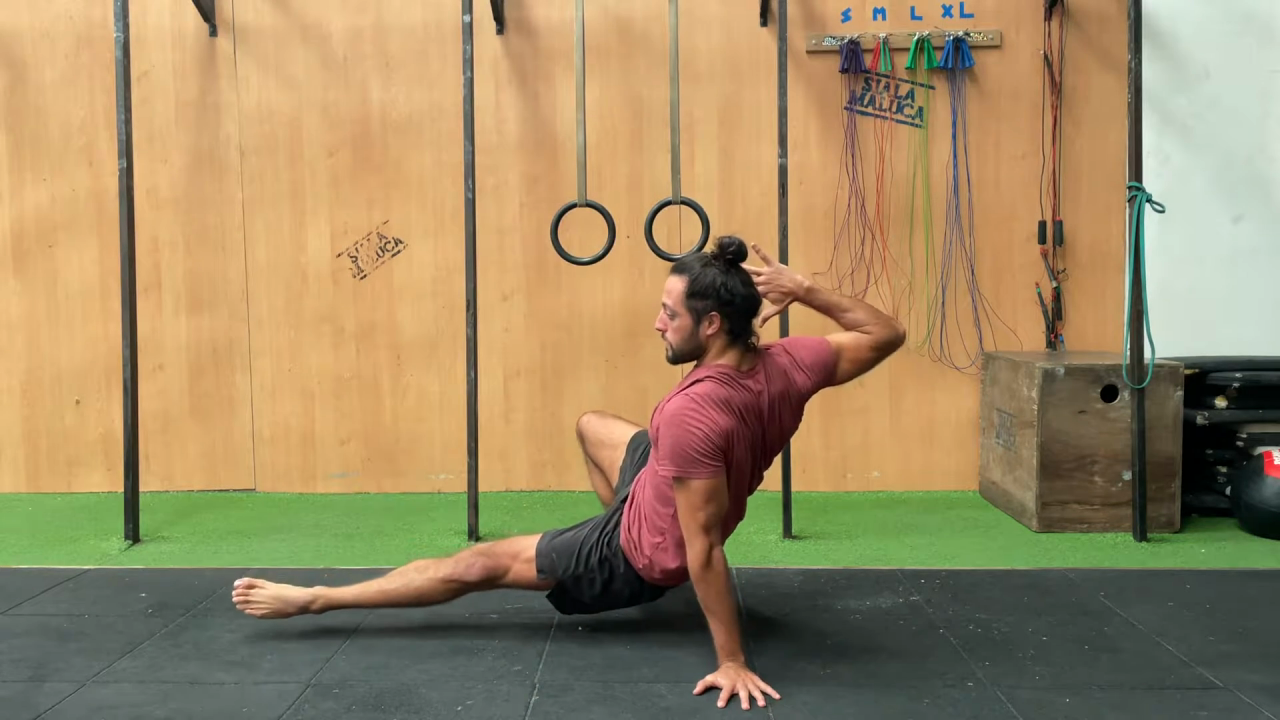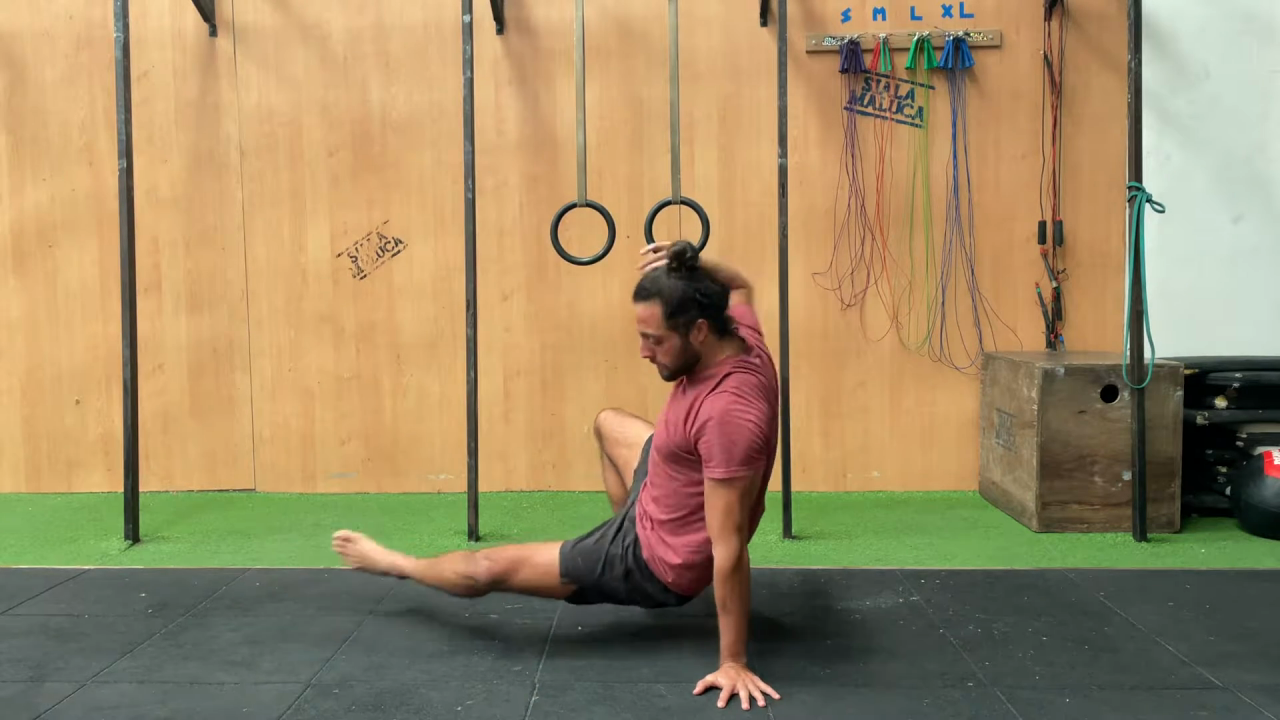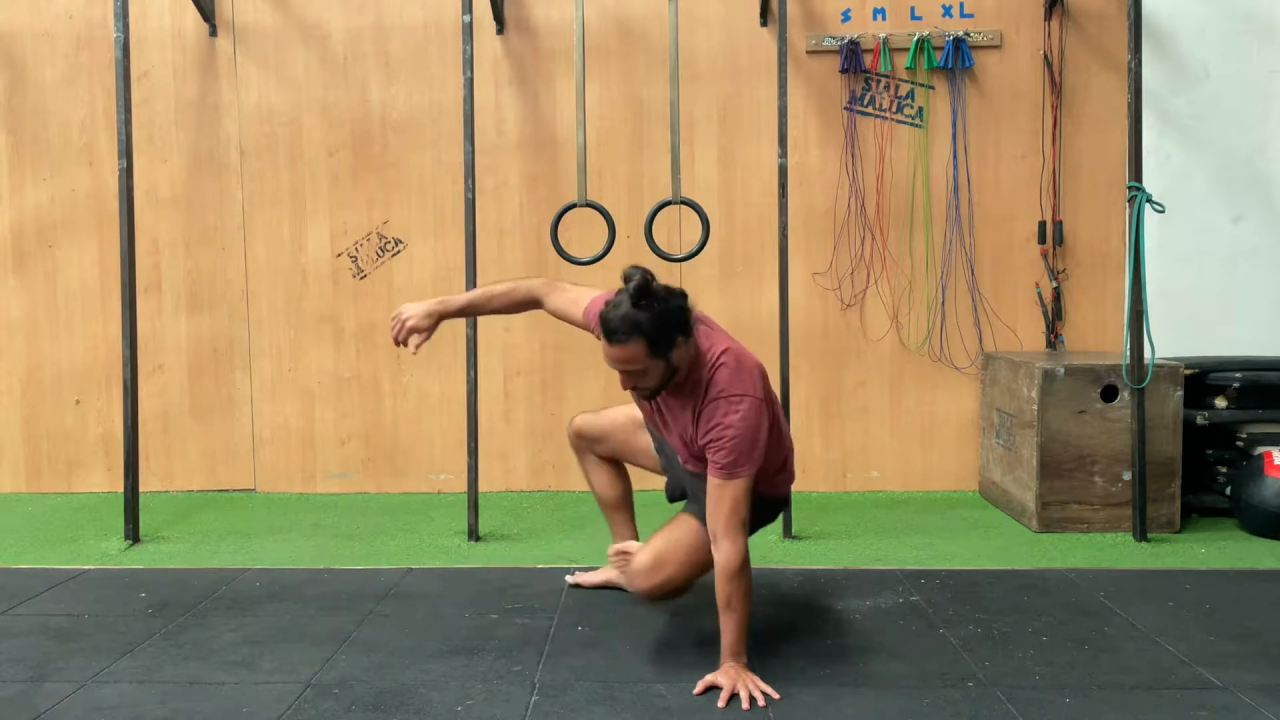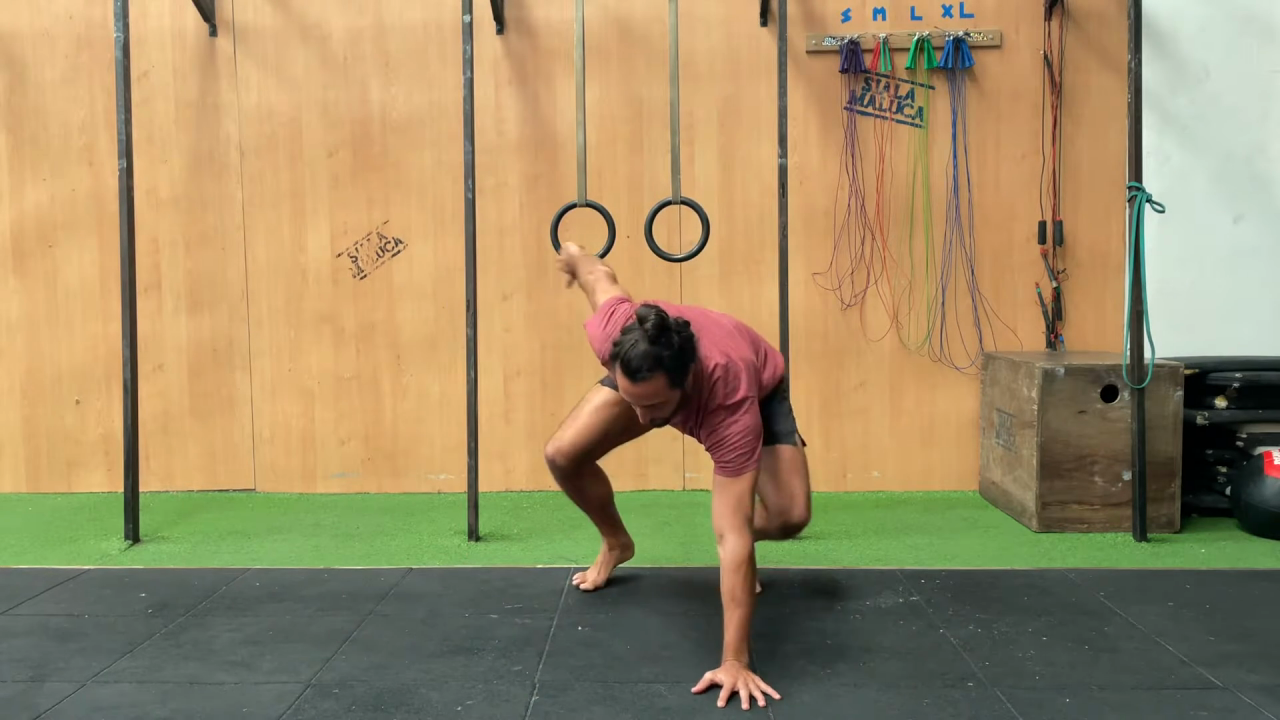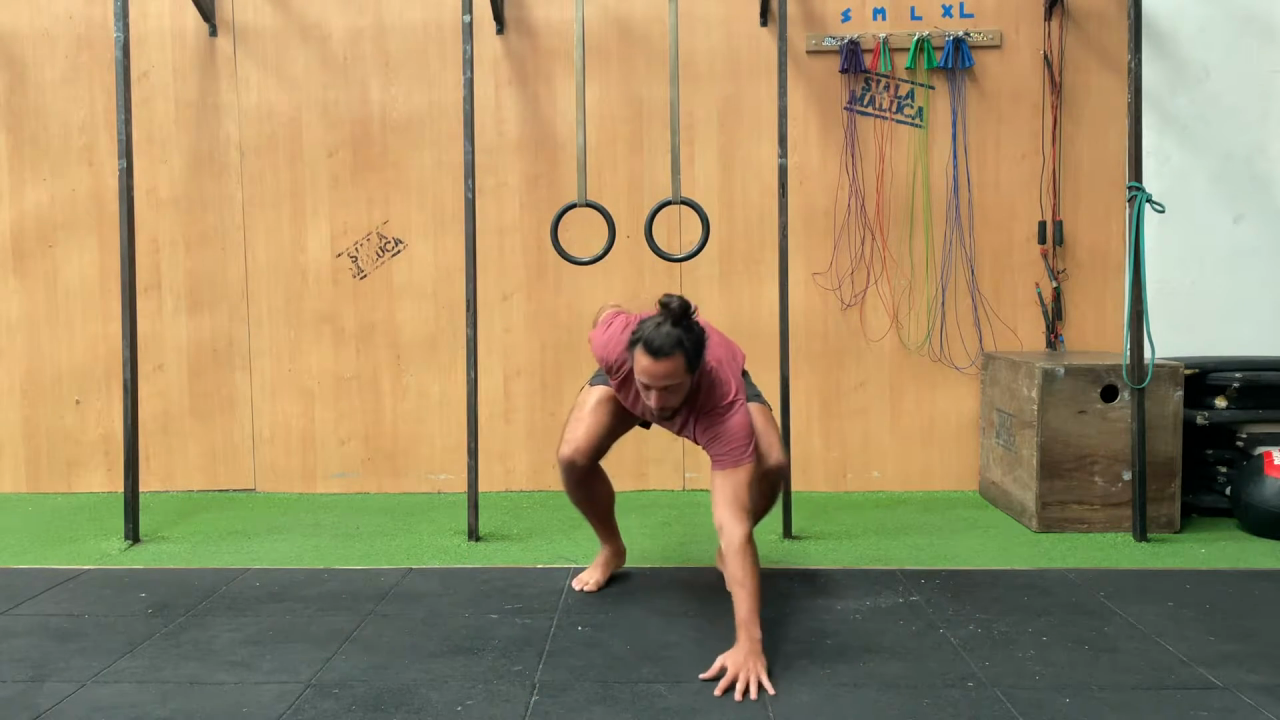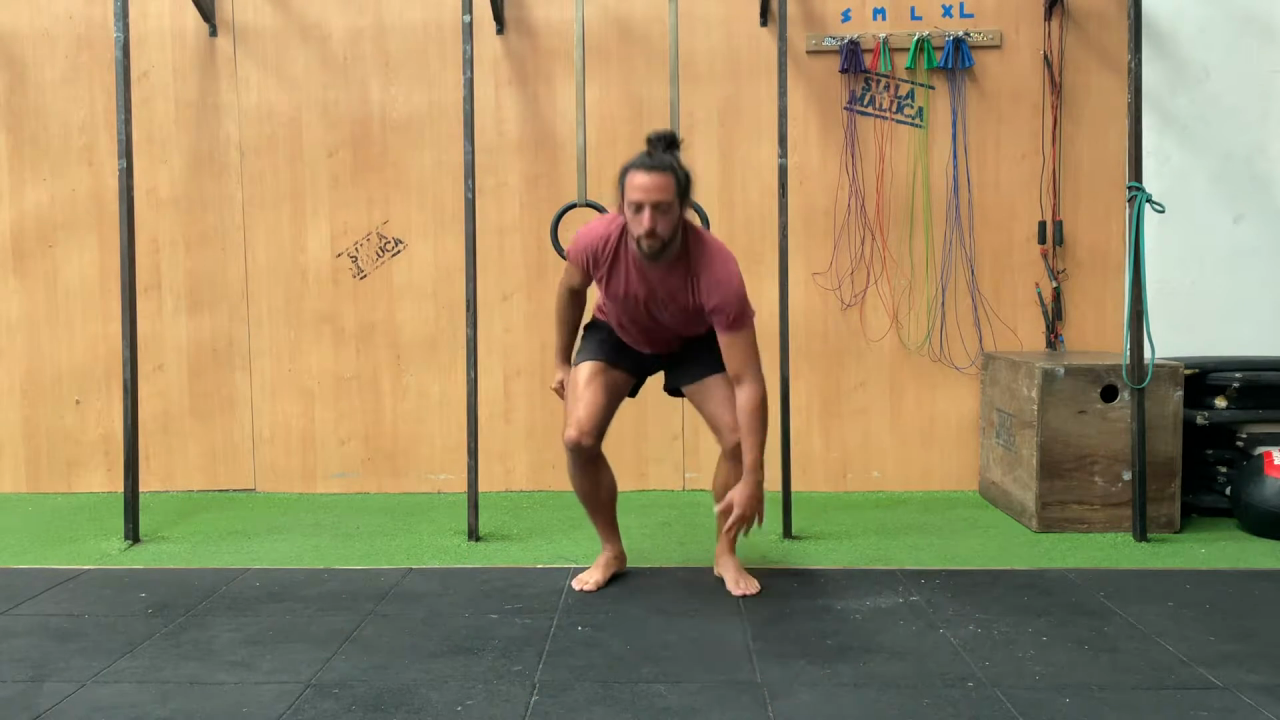
dt=0.3s
person 1, frame 1
left shoulder: (691, 414)
right shoulder: (789, 365)
left elbow: (703, 551)
right elbow: (886, 333)
left wrist: (732, 664)
right wrist: (806, 289)
left hip: (642, 555)
right hip: (662, 488)
left knee: (479, 564)
right knee: (590, 427)
left ankle: (313, 599)
person 1, frame 2
left shoulder: (729, 413)
right shoulder: (739, 335)
left elbow: (726, 550)
right elbow: (737, 286)
left wrist: (733, 662)
right wrist: (689, 266)
left hip: (661, 562)
right hip: (664, 498)
left knee: (490, 566)
right knee: (611, 422)
left ankle: (394, 564)
right ankle: (593, 560)
person 1, frame 3
left shoulder: (731, 407)
right shoulder: (641, 320)
left elbow: (729, 545)
right elbow: (545, 290)
left wrist: (733, 663)
right wrist: (441, 307)
left hip: (754, 488)
right hip: (689, 445)
left knee: (650, 578)
right knee: (583, 432)
left ankle: (634, 567)
right ankle: (623, 556)
person 1, frame 4
left shoulder: (733, 406)
right shoulder: (611, 334)
left elbow: (733, 540)
right elbow: (598, 273)
left wrist: (734, 661)
right wrist: (573, 257)
left hip: (757, 382)
left knee: (790, 516)
right knee: (561, 456)
right ankle: (616, 544)
person 1, frame 5
left shoulder: (725, 404)
right shoulder: (614, 343)
left elbow: (734, 527)
right elbow: (609, 310)
left wrist: (748, 643)
left hip: (720, 380)
right hip: (621, 376)
left knee: (771, 466)
right knee: (573, 458)
left ankle: (727, 561)
right ankle: (610, 547)
person 1, frame 6
left shoulder: (716, 270)
right shoulder: (597, 241)
left elbow: (749, 383)
right elbow: (571, 293)
left wrist: (751, 481)
right wrist: (562, 361)
left hip: (690, 339)
right hip: (616, 335)
left knee: (739, 442)
right knee: (578, 438)
left ankle: (726, 555)
right ankle: (610, 553)
